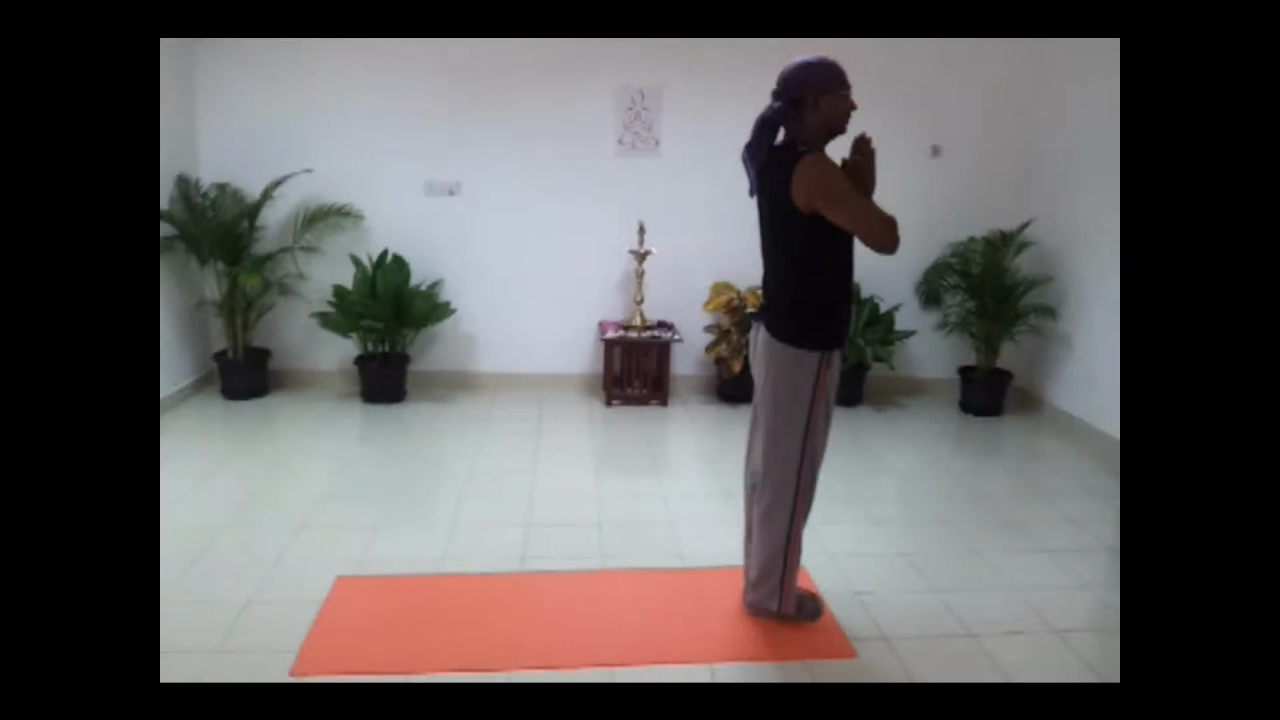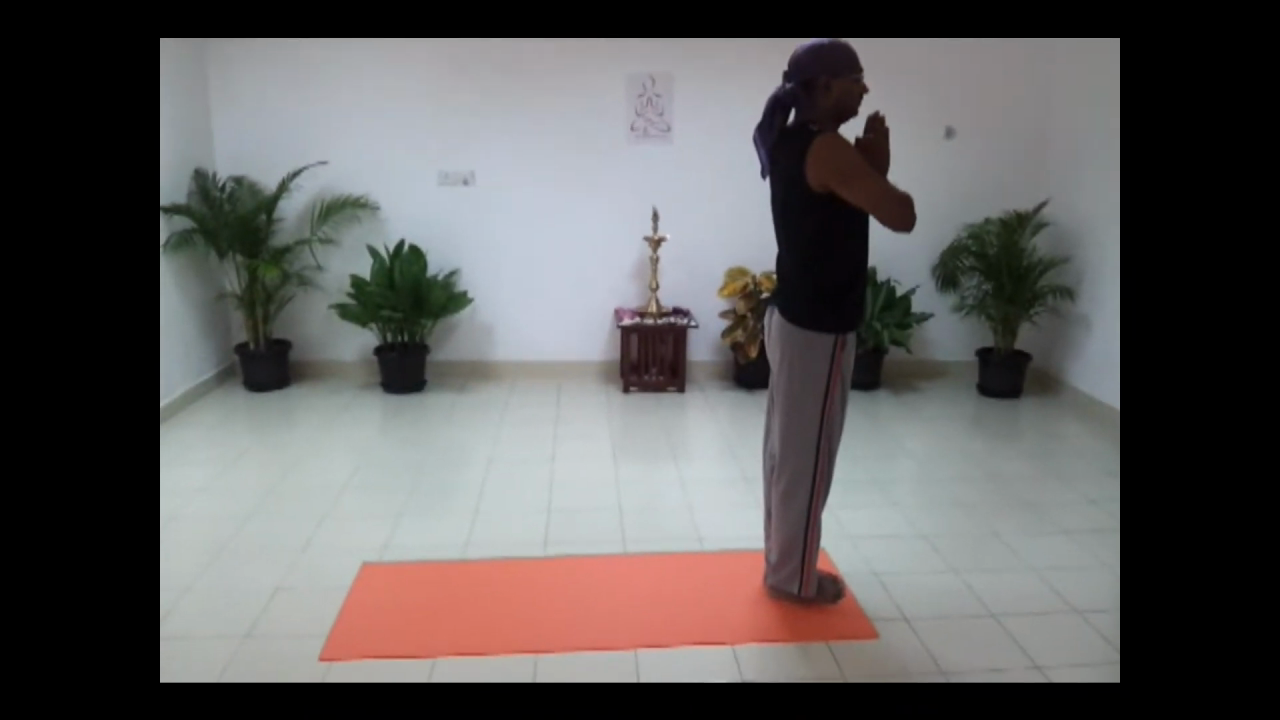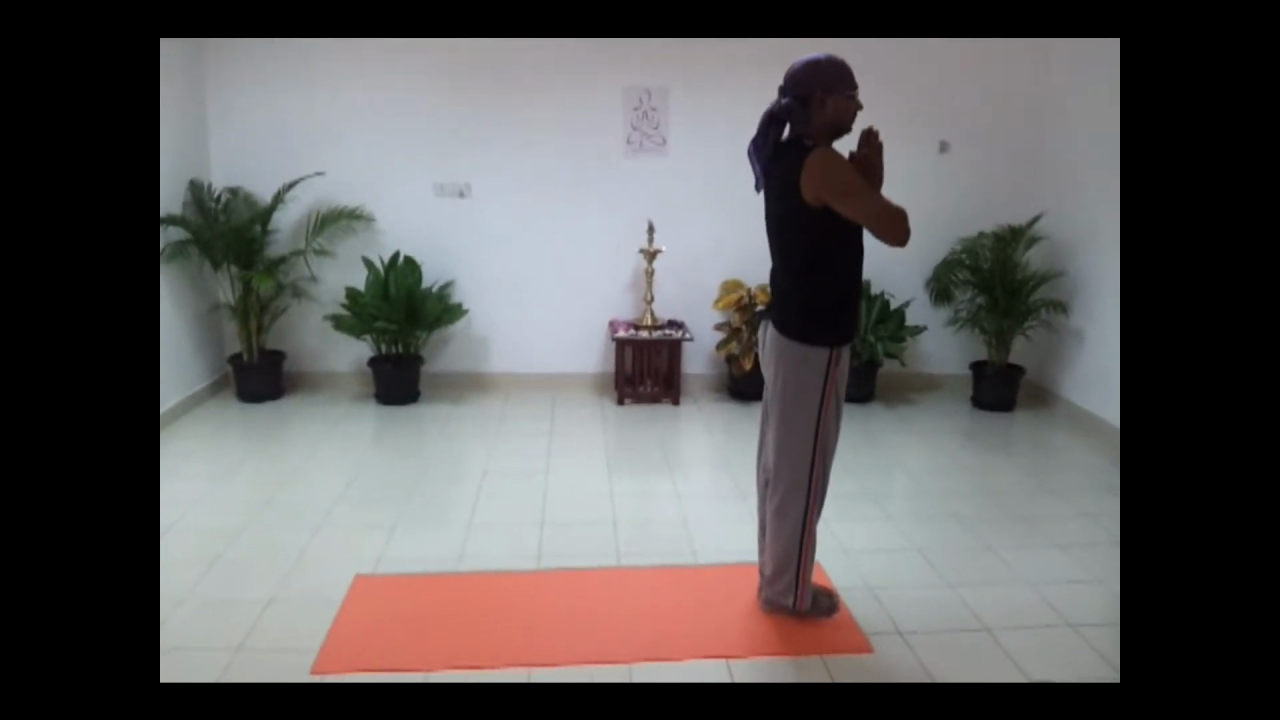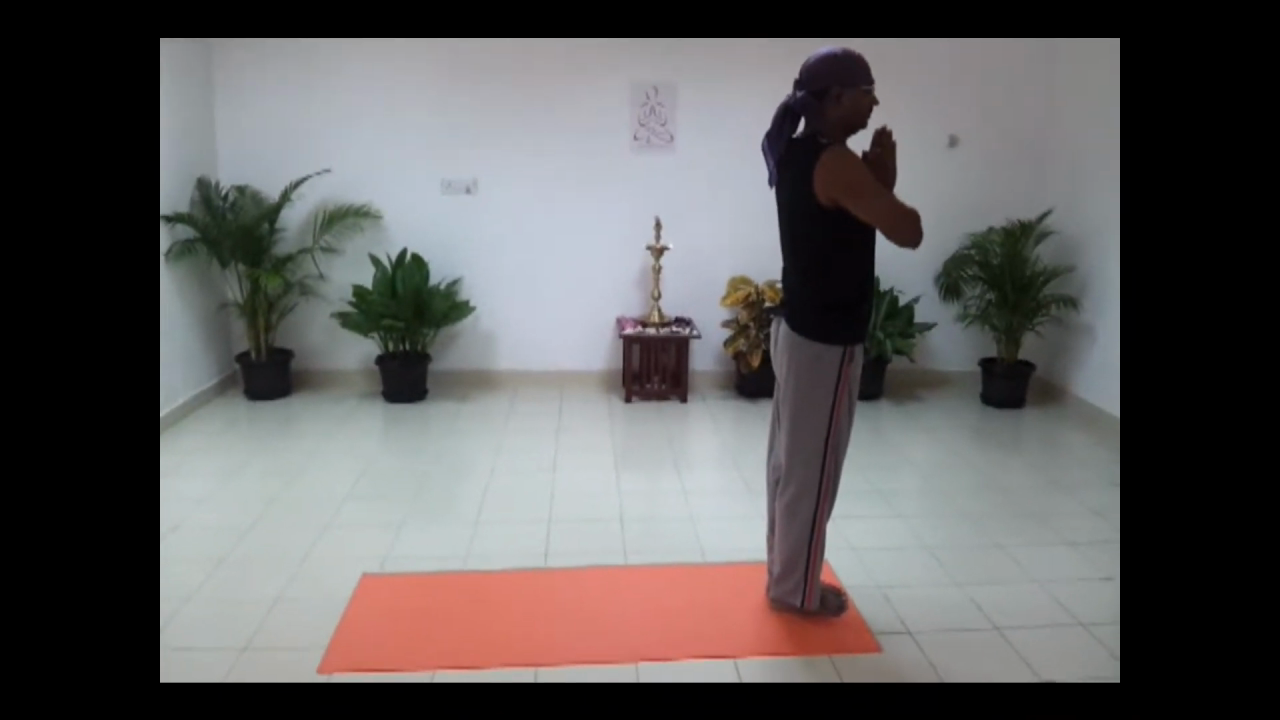
dt=1s
person 1, frame 1
left shoulder: (780, 161)
right shoulder: (814, 171)
left elbow: (831, 226)
right elbow: (885, 238)
left wrist: (853, 188)
right wrist: (863, 187)
left hip: (778, 334)
right hip: (804, 345)
left knee: (770, 467)
right knee: (789, 473)
left ankle: (763, 578)
right ankle: (772, 594)
person 1, frame 2
left shoulder: (793, 143)
right shoulder: (827, 150)
left elbow: (847, 203)
right elbow: (902, 215)
left wrist: (868, 168)
right wrist: (878, 167)
left hip: (792, 317)
right hip: (818, 328)
left knee: (788, 450)
right knee: (806, 455)
left ankle: (784, 562)
right ankle: (794, 577)
person 1, frame 3
left shoulder: (786, 158)
right shoulder: (822, 165)
left elbow: (841, 218)
right elbow: (896, 230)
left wrist: (863, 181)
right wrist: (871, 181)
left hip: (786, 331)
right hip: (813, 342)
left knee: (782, 464)
right knee: (801, 469)
left ankle: (778, 575)
right ankle: (788, 590)
person 1, frame 4
left shoulder: (799, 154)
right shoulder: (836, 163)
right elbow: (908, 232)
left wrist: (874, 182)
right wrist: (884, 182)
left hip: (798, 330)
right hip: (825, 342)
left knee: (791, 463)
right knee: (811, 470)
left ankle: (786, 574)
right ankle: (796, 590)
